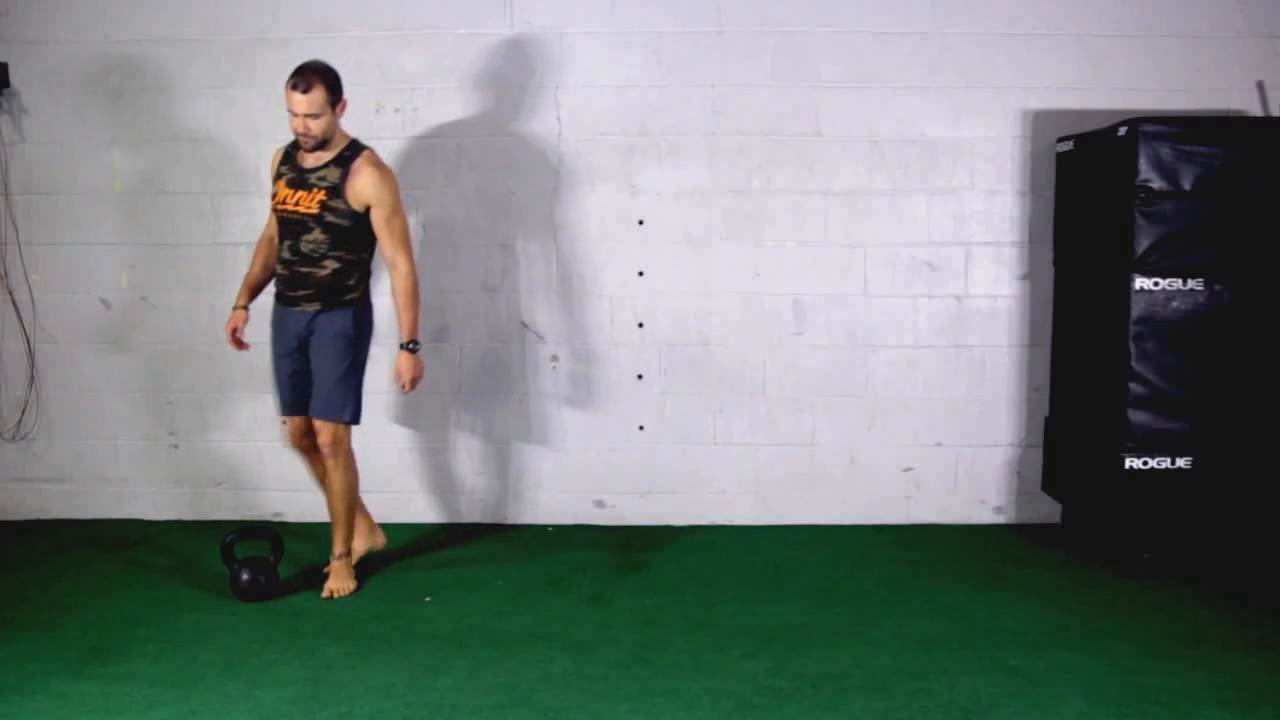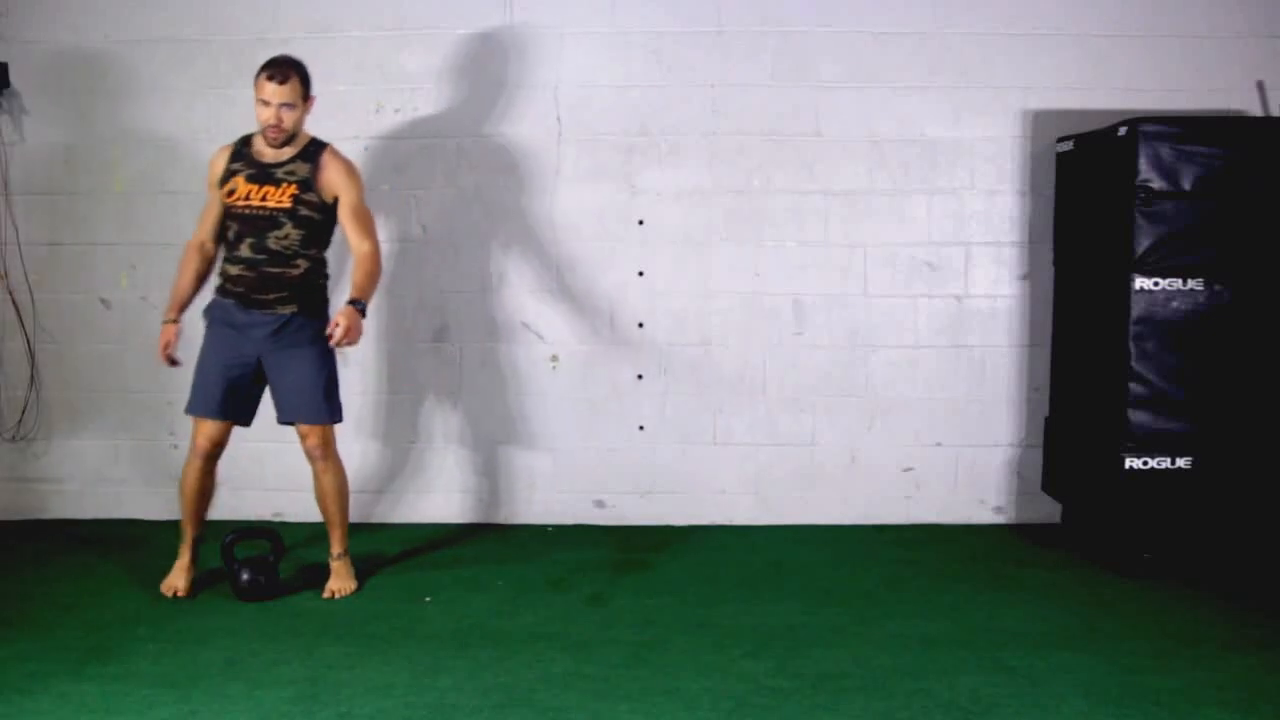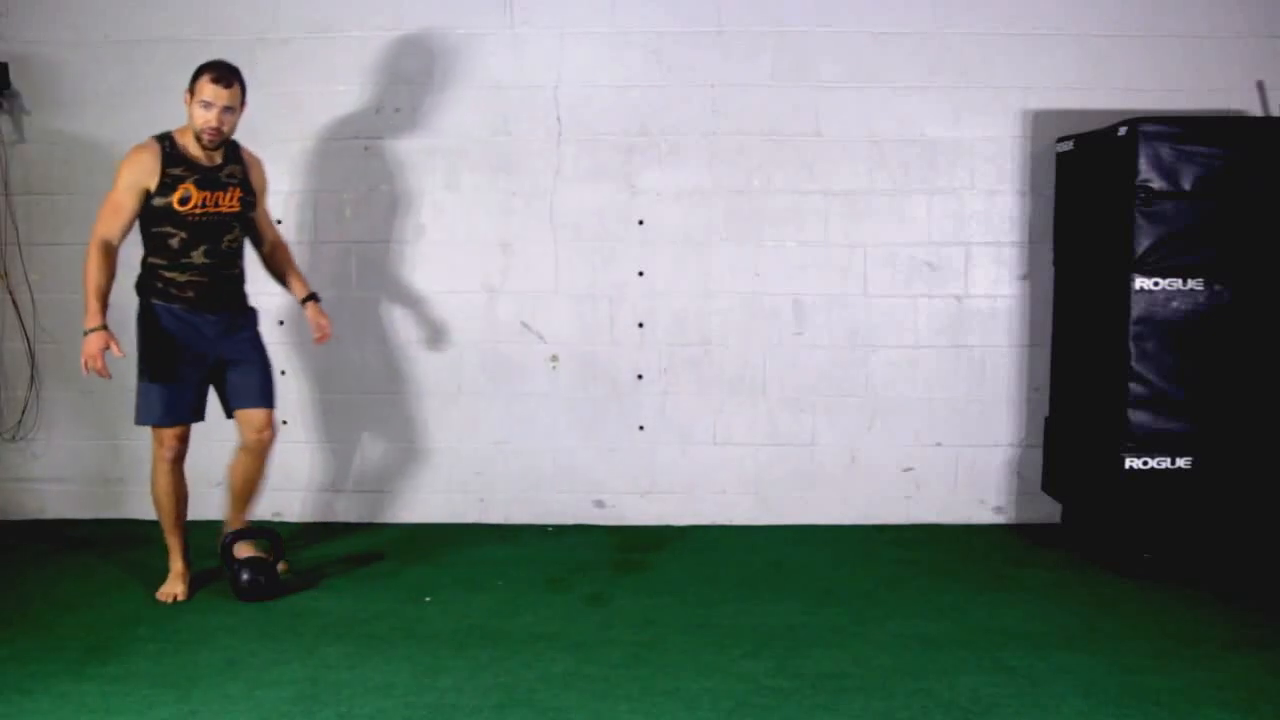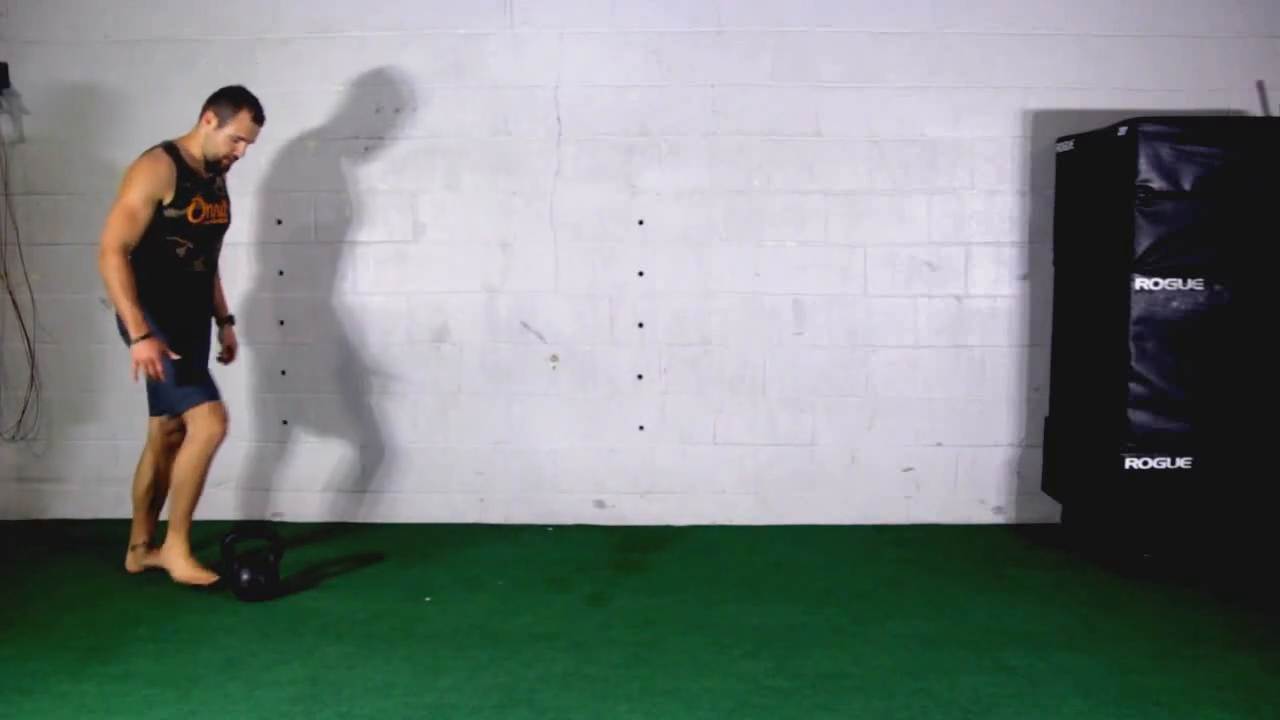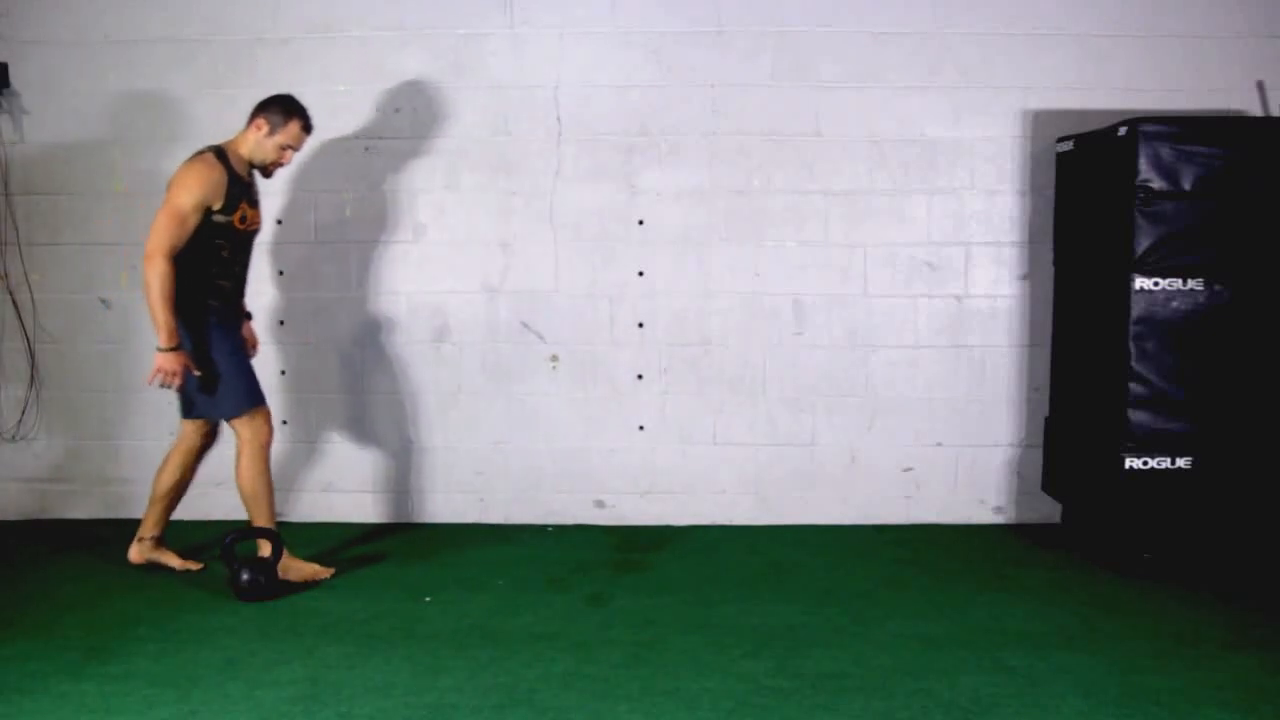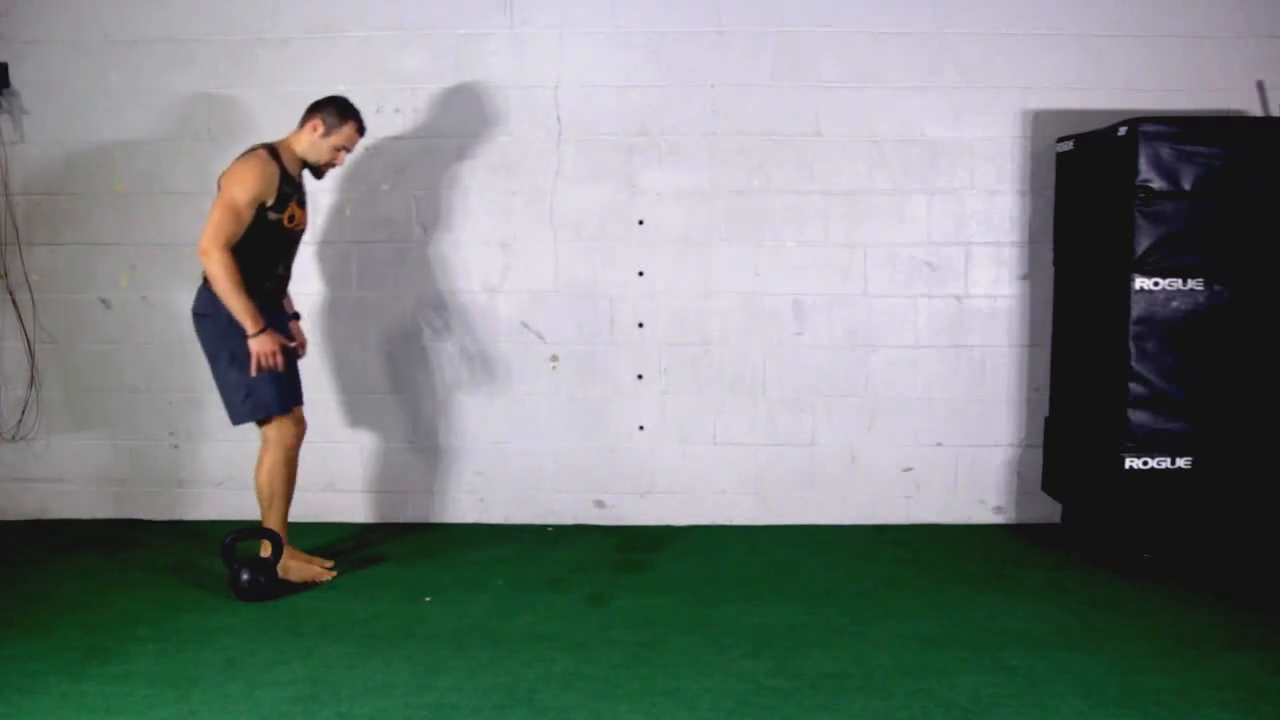
dt=0.4s
person 1, frame 1
left shoulder: (367, 174)
right shoulder: (283, 160)
left elbow: (400, 261)
left wrist: (409, 344)
right wrist: (243, 301)
left hip: (339, 318)
right hip: (288, 316)
left knee: (331, 438)
right knee: (299, 435)
left ankle: (340, 556)
right ankle: (364, 528)
person 1, frame 2
left shoulder: (332, 168)
right shoulder: (227, 160)
left elbow: (366, 249)
right elbow: (203, 242)
left wrist: (355, 306)
right wrist: (173, 315)
left hip: (301, 324)
right hip: (231, 318)
left knee: (318, 446)
right knee: (204, 444)
left ankle: (340, 557)
right ankle: (188, 554)
person 1, frame 3
left shoulder: (248, 167)
right shoulder: (147, 161)
left elbow: (268, 240)
right elbow: (103, 243)
left wrist: (307, 299)
right wrist: (95, 323)
left hip: (234, 318)
right hip: (170, 320)
left knee: (259, 431)
right knee: (169, 446)
left ankle: (236, 534)
right ankle: (178, 564)
person 1, frame 4
left shoulder: (216, 178)
right shoulder: (156, 170)
right elbow: (113, 252)
left wrist: (223, 319)
right wrist: (140, 334)
left hip: (191, 321)
right hip: (157, 322)
left knee: (168, 433)
right knee: (210, 423)
left ankle: (141, 547)
right ankle: (177, 544)
person 1, frame 5
left shoulder: (246, 179)
right shoulder: (204, 173)
right elbow: (157, 256)
left wrist: (242, 317)
right wrist: (168, 343)
left hip: (218, 319)
right hip: (196, 321)
left knee: (197, 435)
right knee: (255, 429)
left ankle: (147, 540)
right ankle: (270, 553)
person 1, frame 6
left shoulder: (294, 178)
right shoulder: (258, 169)
right elbow: (212, 249)
left wrist: (288, 317)
right wrist: (255, 329)
left hip: (262, 312)
right hip: (230, 315)
left knee: (290, 429)
right knee: (281, 432)
left ankle: (276, 541)
right ankle: (277, 555)
